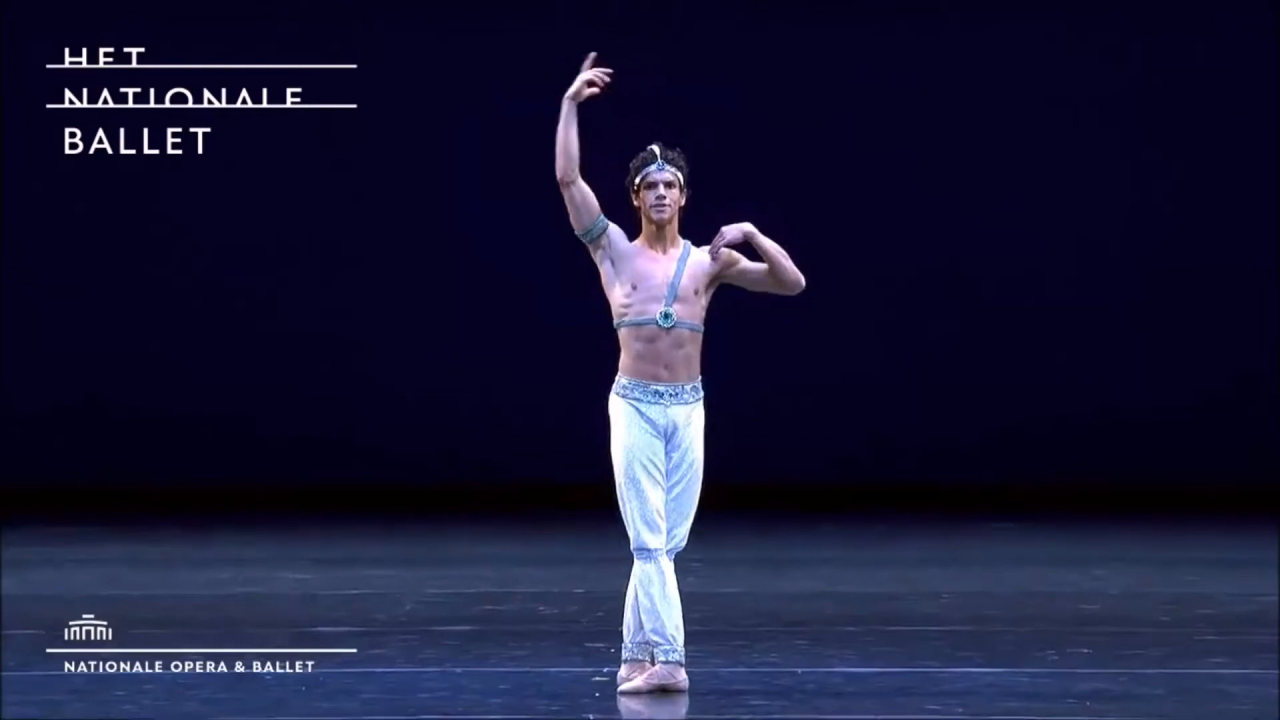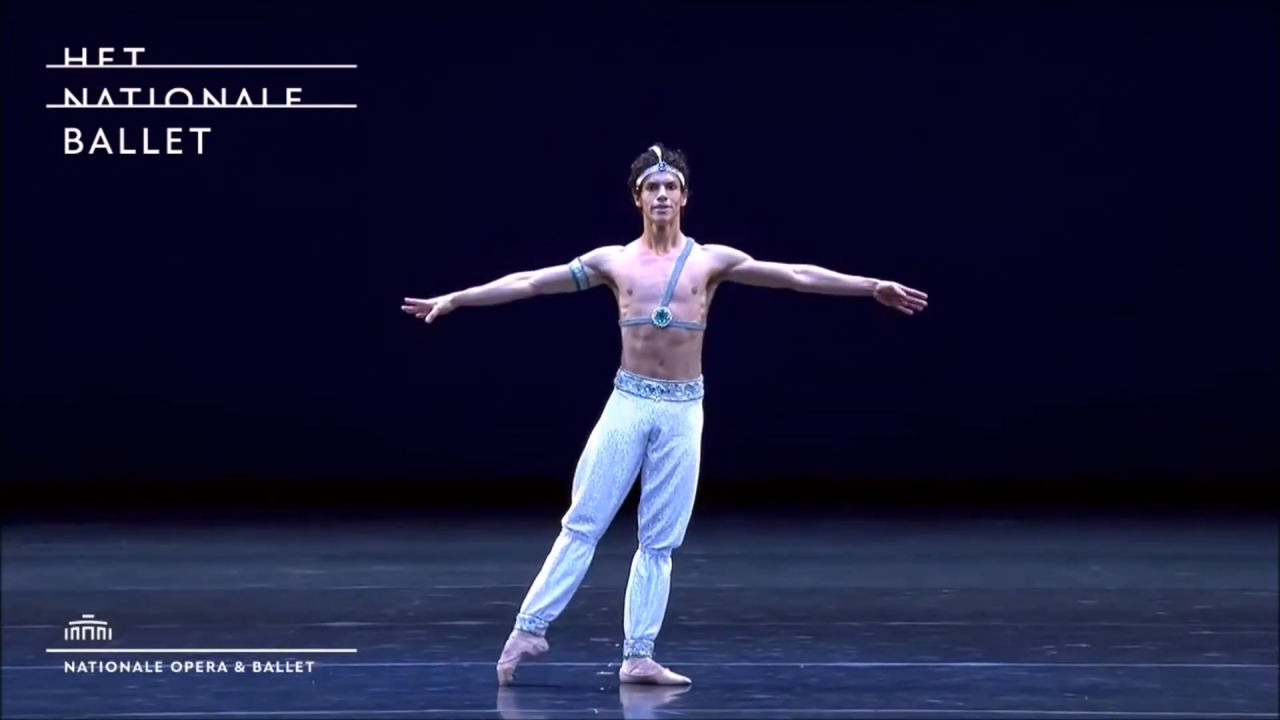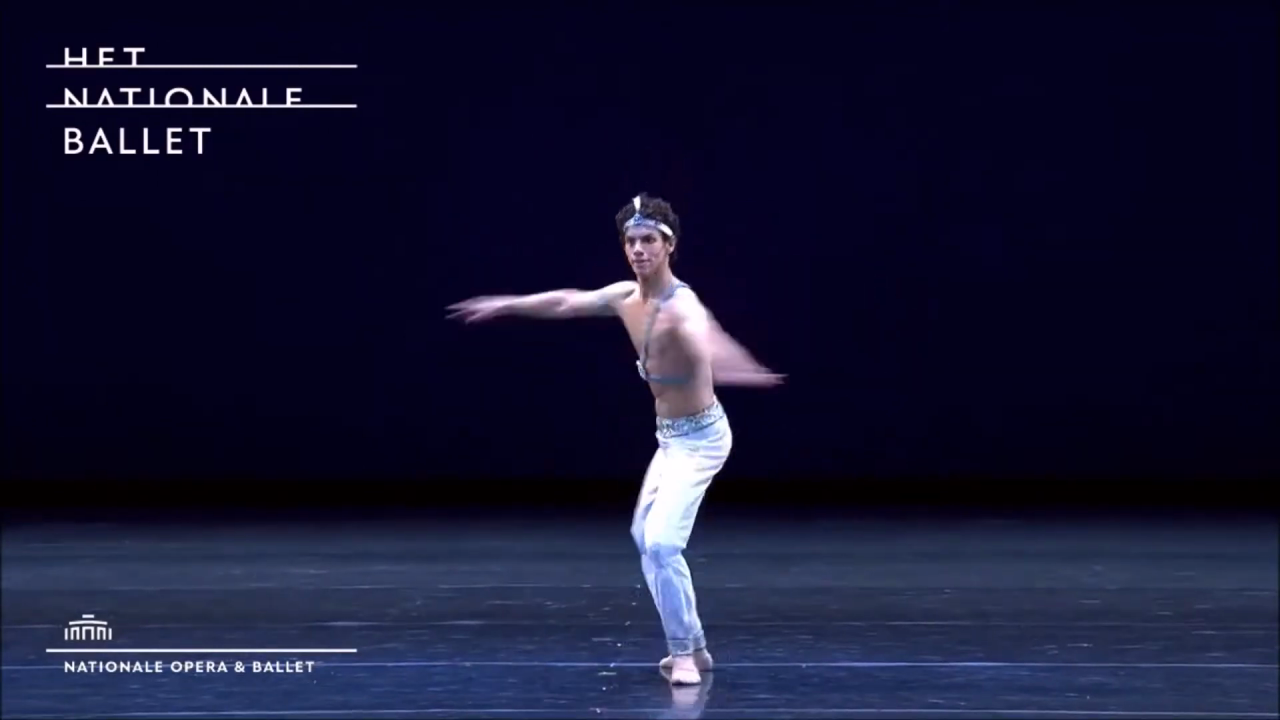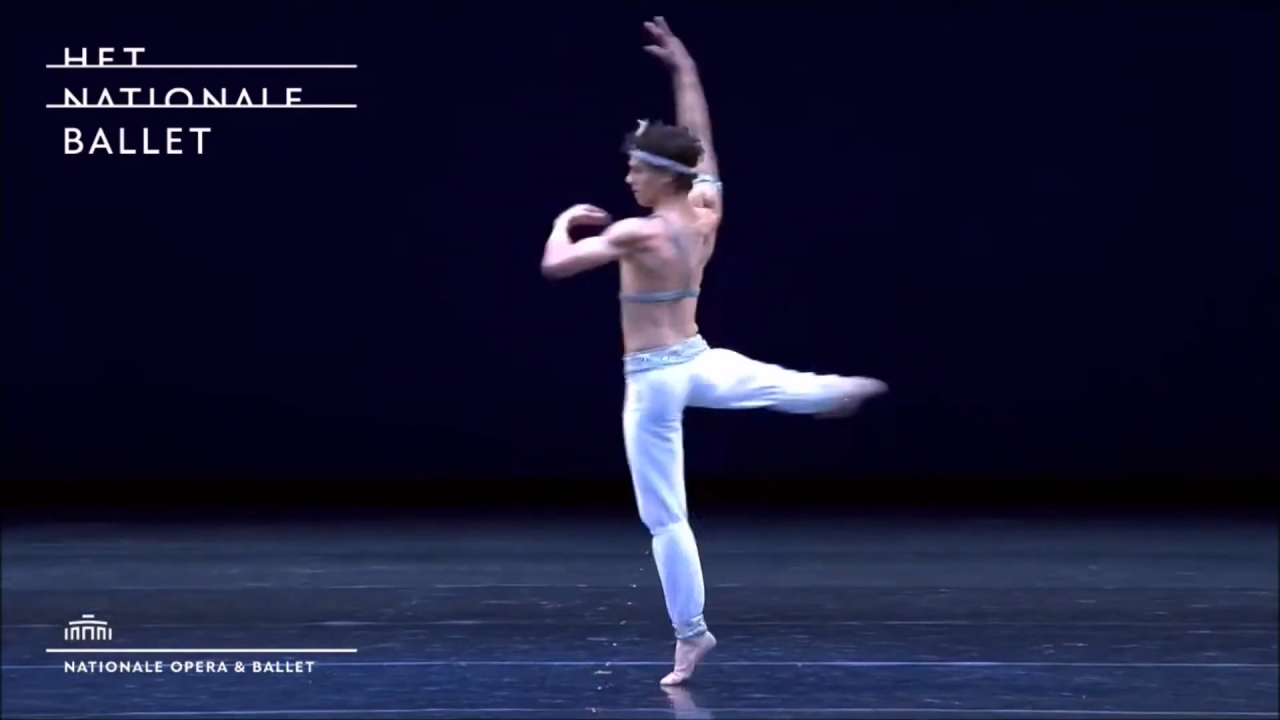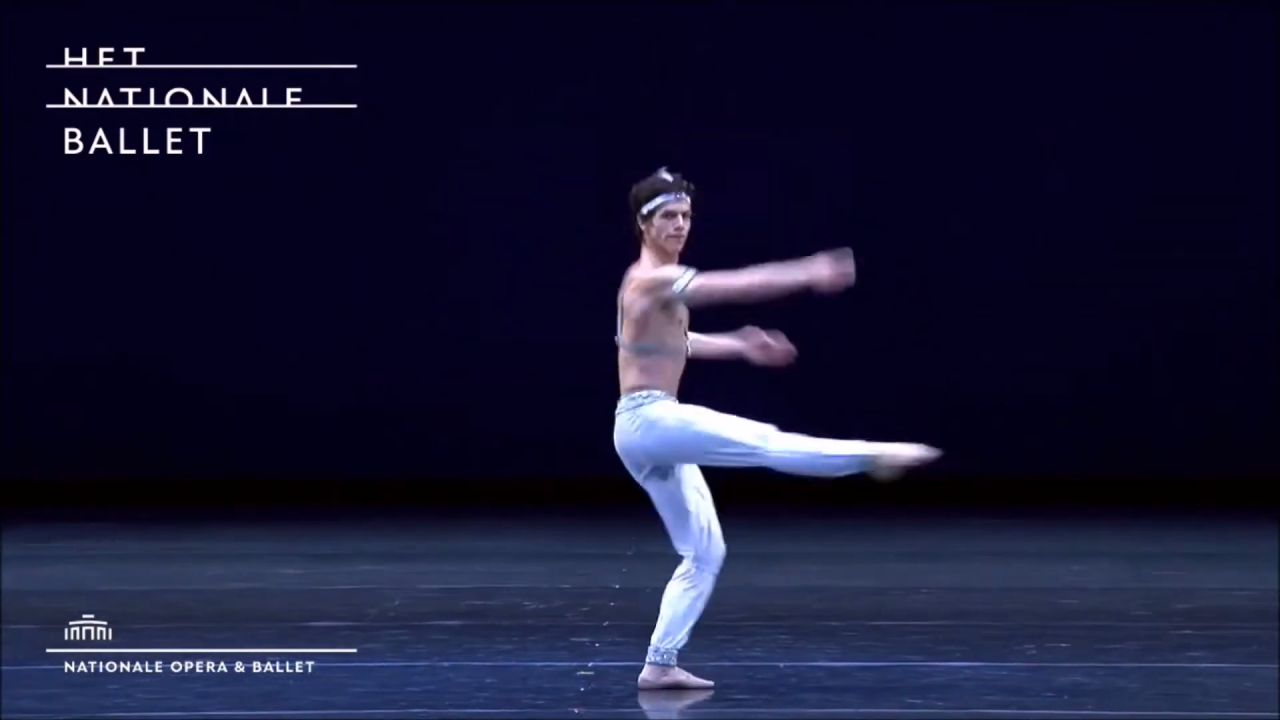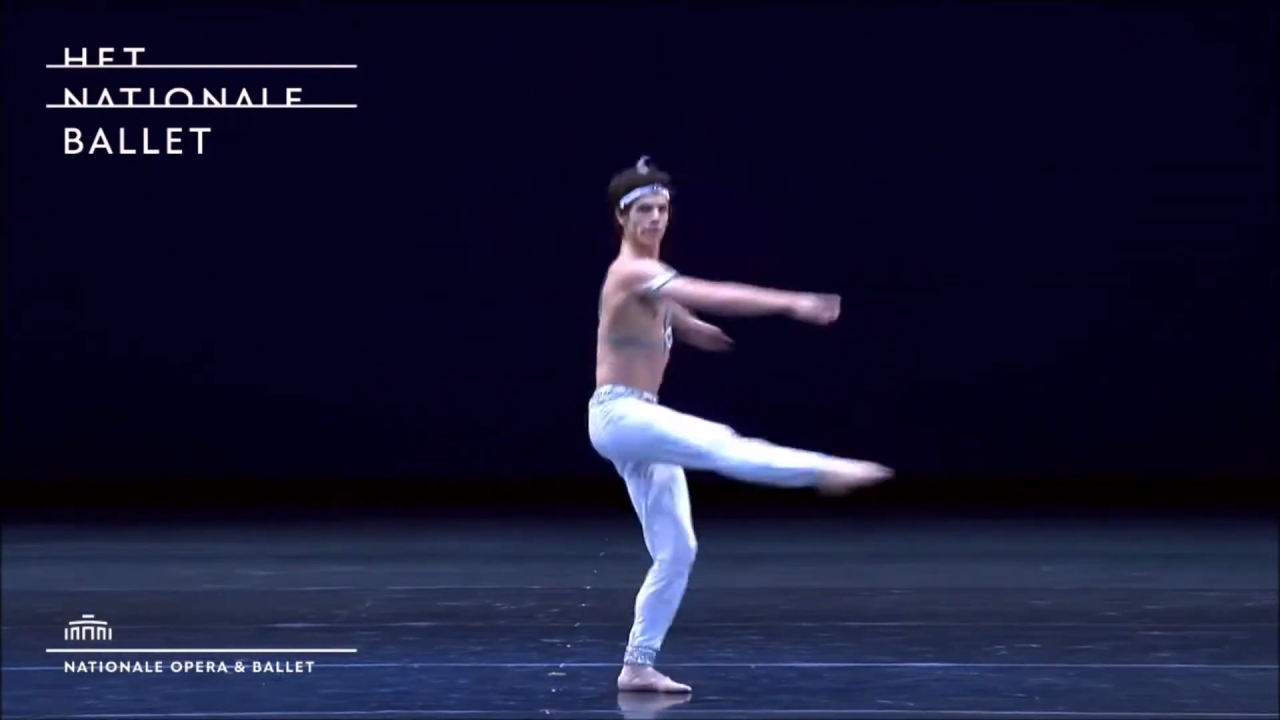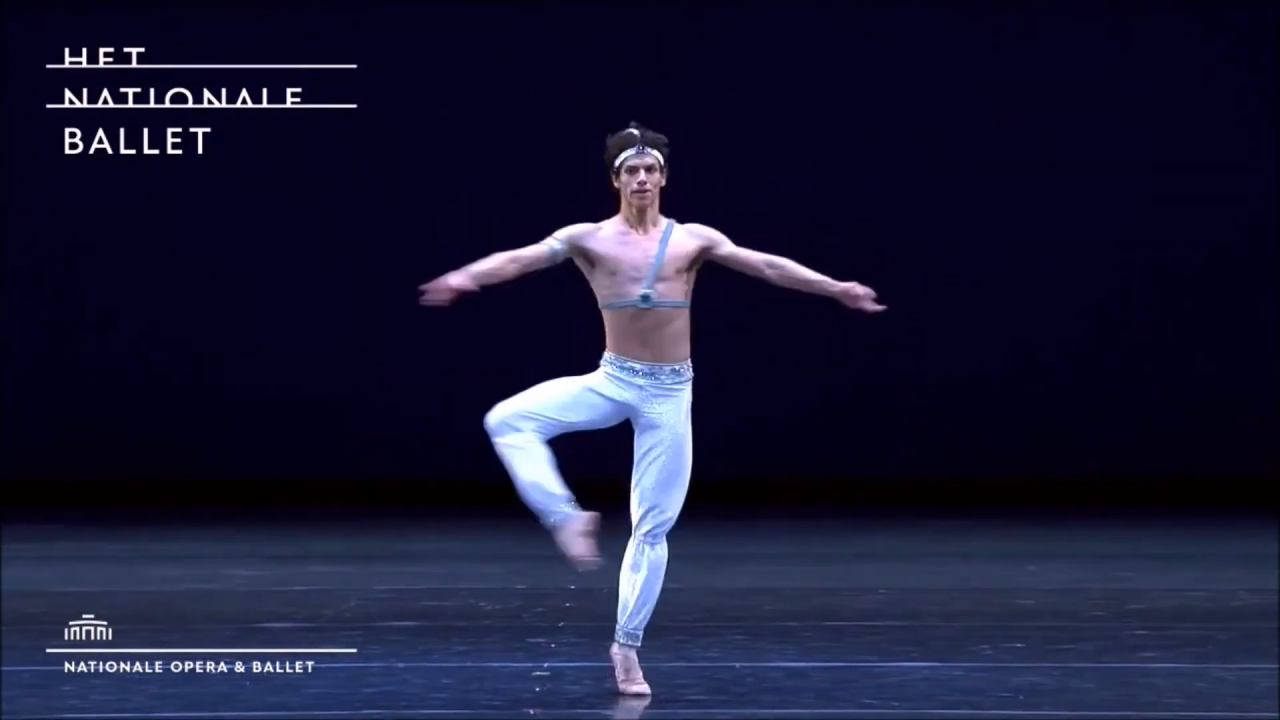
dt=0.7s
person 1, frame 1
left shoulder: (709, 260)
right shoulder: (613, 251)
left elbow: (789, 285)
right elbow: (567, 180)
left wrist: (750, 237)
right wrist: (571, 104)
left hip: (687, 410)
right hip: (634, 408)
left knee: (666, 542)
right knee: (648, 540)
left ankle: (638, 661)
right ankle: (665, 659)
person 1, frame 2
left shoulder: (712, 259)
right shoulder: (611, 259)
left elbow: (796, 276)
right elbow: (528, 283)
left wrist: (872, 286)
right wrist: (452, 300)
left hip: (683, 409)
right hip: (629, 403)
left knee: (661, 540)
right knee: (583, 522)
left ankle: (638, 657)
right ankle: (529, 627)
person 1, frame 3
left shoulder: (684, 307)
right shoulder: (626, 296)
left elbow: (708, 346)
right elbow: (571, 301)
left wrist: (738, 366)
right wrist: (503, 303)
left hip: (698, 442)
right hip: (672, 438)
left knee: (659, 542)
right knee: (645, 535)
left ankle: (687, 650)
right ankle: (690, 644)
person 1, frame 4
left shoulder: (637, 232)
right shoulder: (705, 214)
left elbow: (555, 267)
right elbow: (703, 143)
left wrist: (562, 222)
right wrist: (684, 62)
left hip: (652, 385)
right hip: (699, 362)
left knee: (664, 520)
left ankle: (689, 637)
right ankle: (834, 389)
person 1, frame 5
left shoulder: (651, 284)
right shoulder: (647, 279)
right elbow: (722, 286)
left wrist: (739, 344)
right wrist: (811, 271)
left hip: (638, 434)
right hip: (654, 421)
left knee: (703, 555)
right knee: (776, 445)
left ankle: (660, 664)
right ankle: (873, 454)
person 1, frame 6
left shoulder: (648, 274)
right shoulder: (635, 272)
right elbow: (710, 296)
left wrist: (687, 324)
right wrist: (794, 303)
left hip: (634, 421)
right hip: (624, 418)
left knee: (677, 553)
left ankle: (638, 664)
person 1, frame 7
left shoulder: (691, 237)
right shoulder: (585, 237)
left elbow: (765, 265)
right elbow: (515, 262)
left wrist: (838, 287)
right wrist: (461, 277)
left hip: (669, 391)
right hip: (610, 381)
left knee: (652, 531)
right knee: (506, 420)
left ankle: (626, 647)
right ankle: (568, 519)
